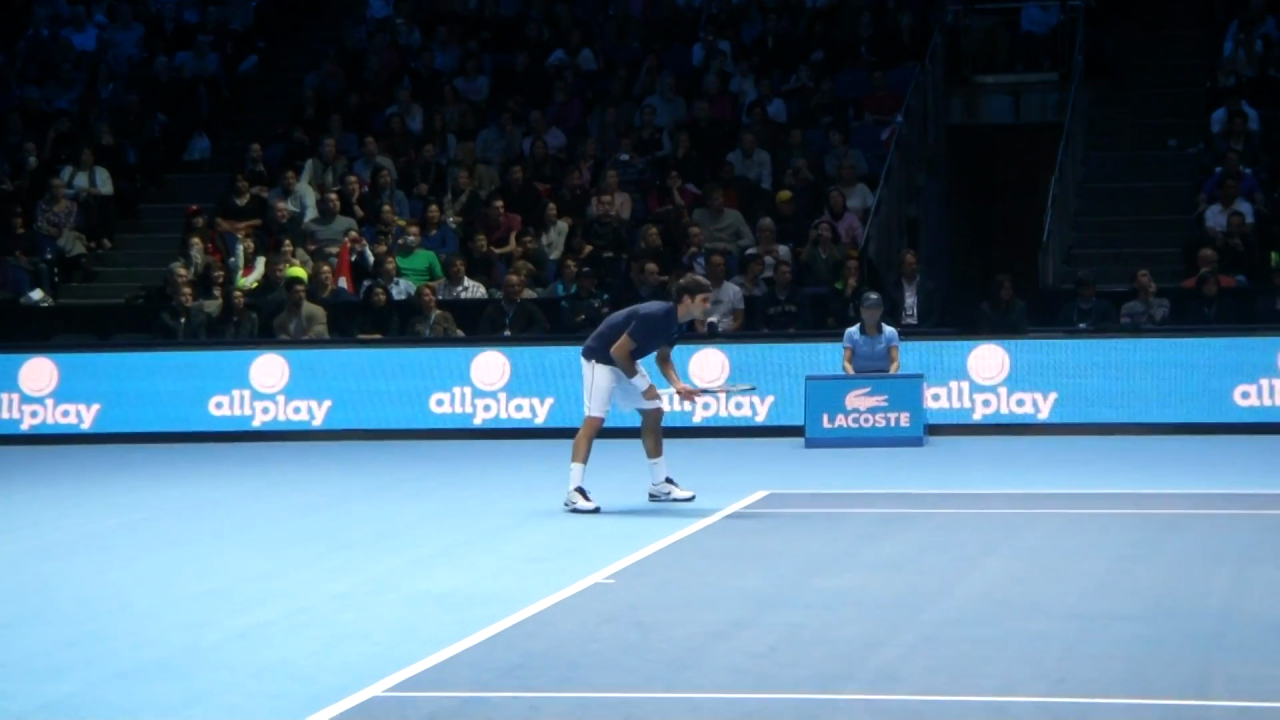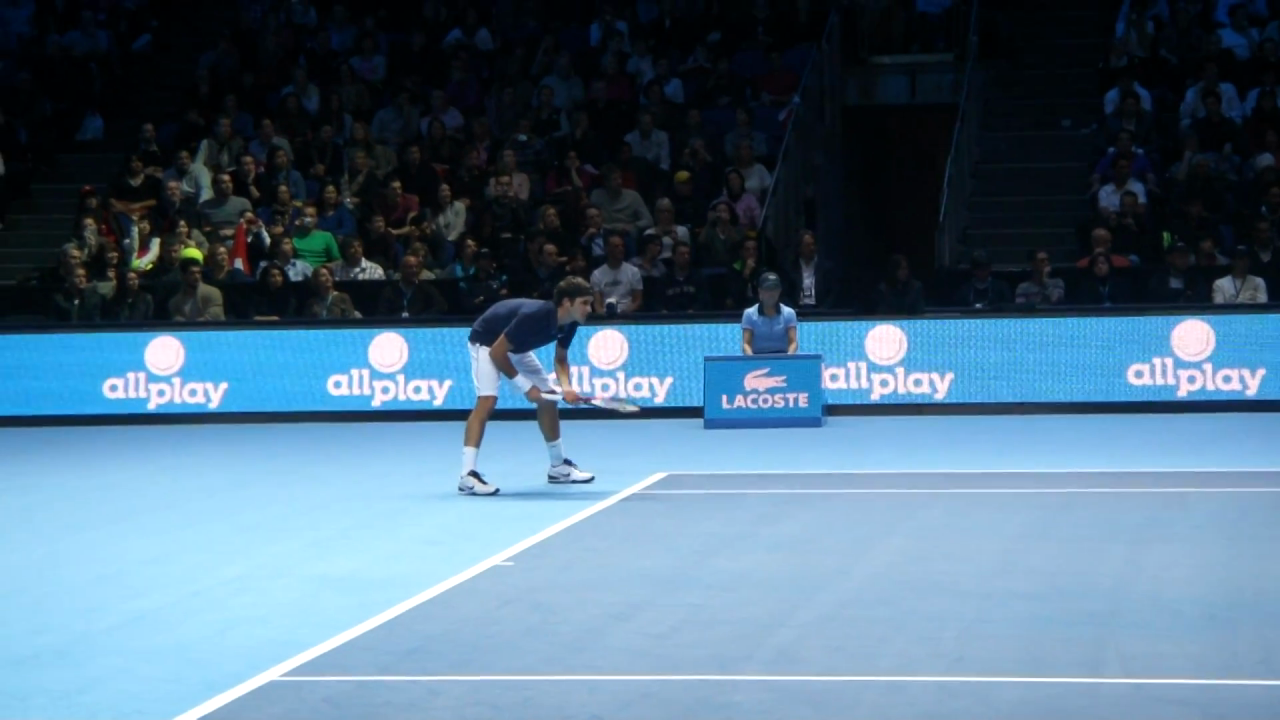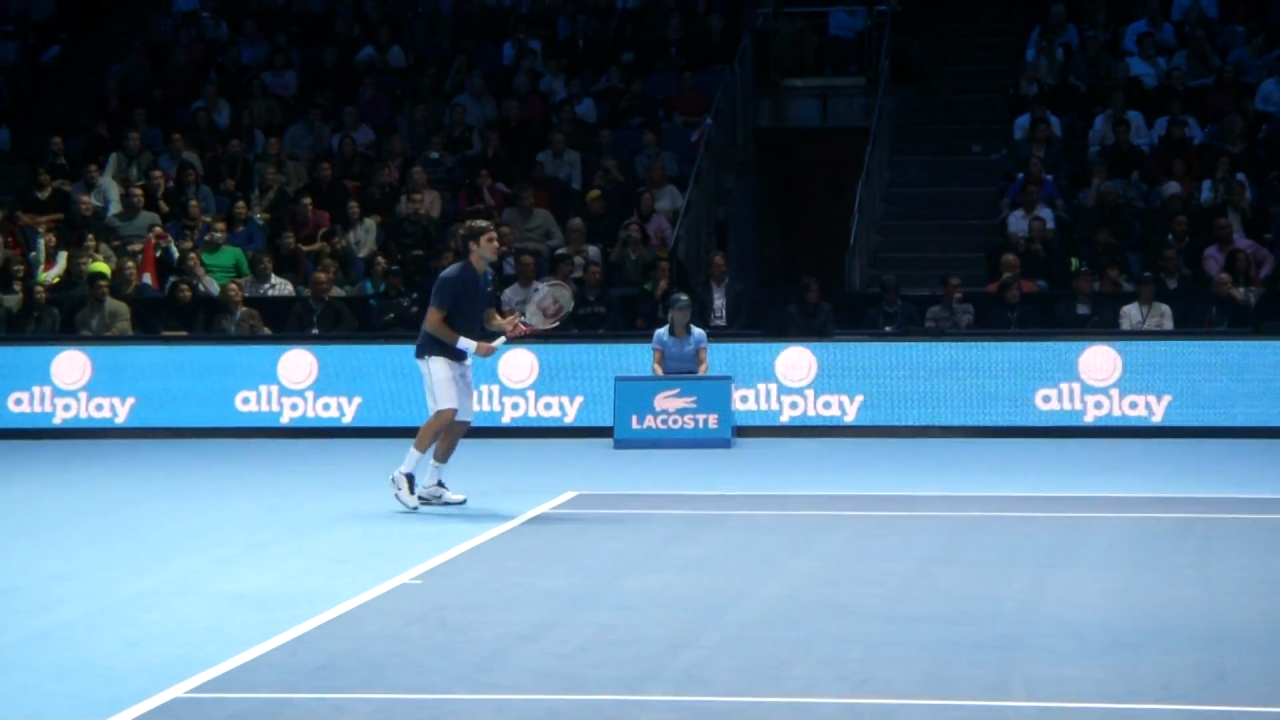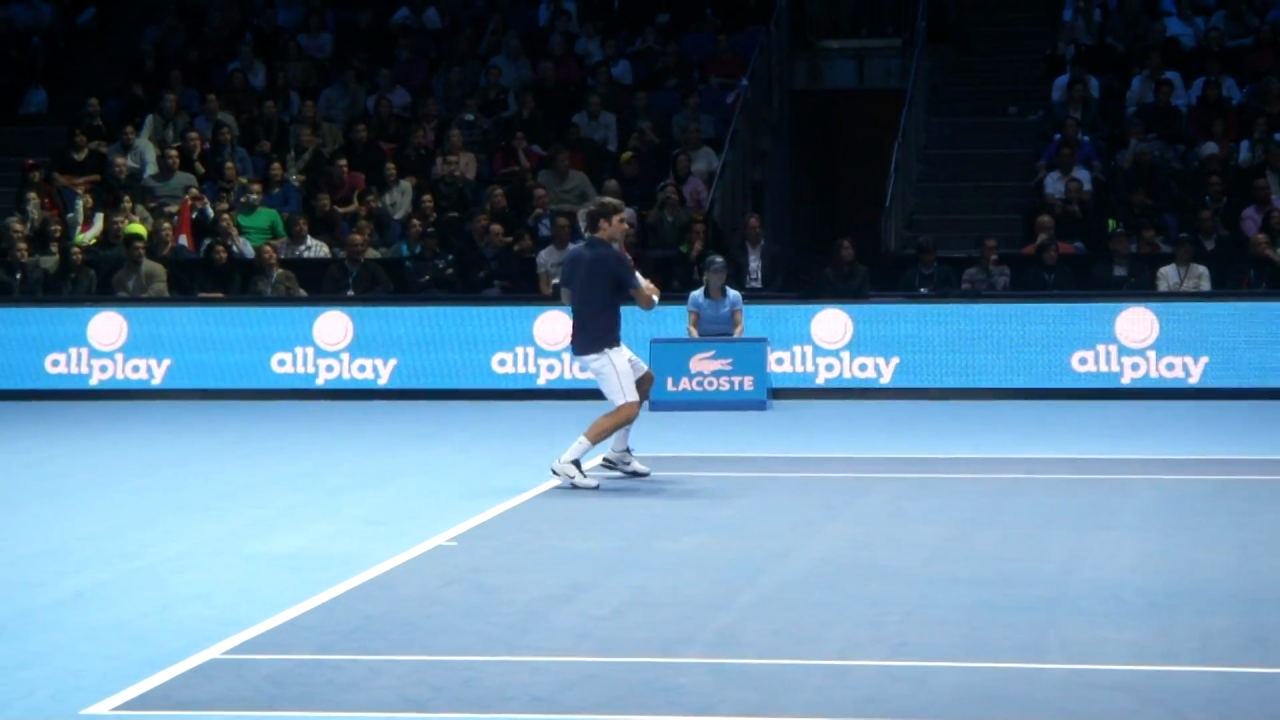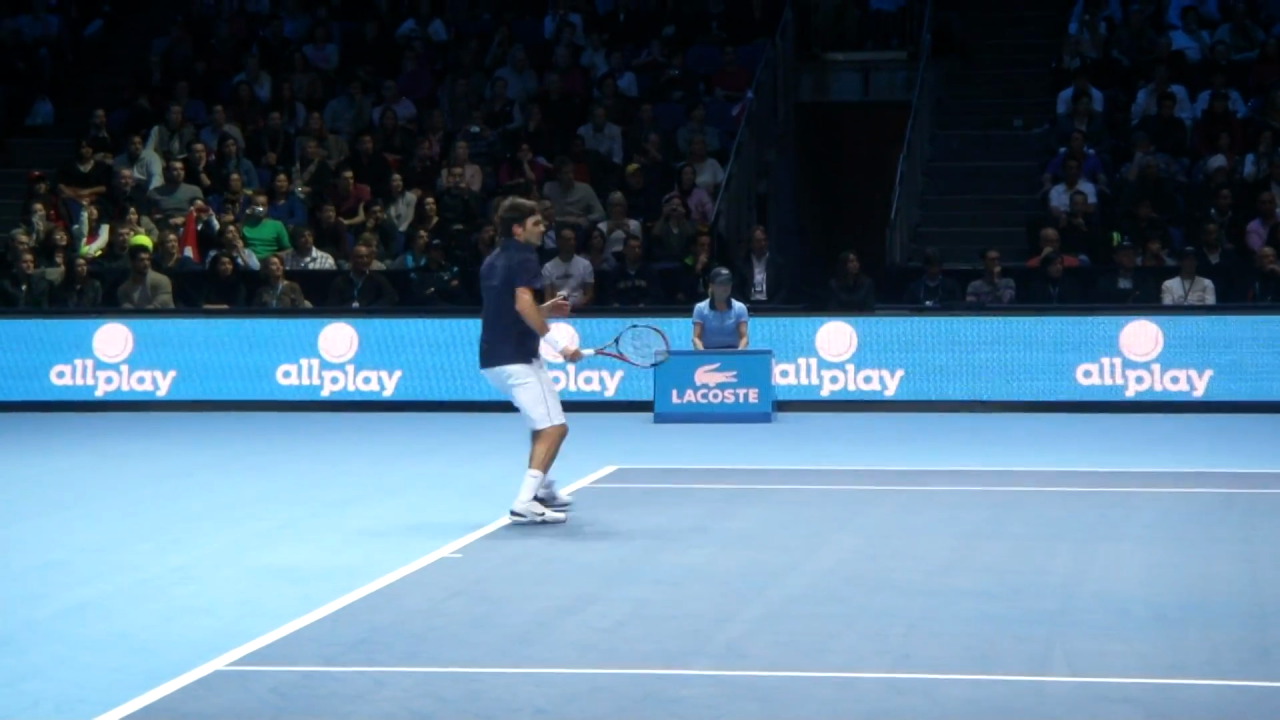
dt=1s
person 1, frame 1
left shoulder: (677, 322)
right shoulder: (654, 315)
left elbow: (663, 357)
right elbow: (617, 351)
left wrist: (677, 384)
right wrist: (642, 385)
left hip: (627, 363)
right hip: (600, 358)
left knee: (653, 414)
right knee: (594, 420)
left ankle: (659, 484)
right ankle: (575, 491)
person 1, frame 2
left shoulder: (569, 324)
right shoulder: (534, 316)
left elbow: (560, 360)
right elbow: (497, 352)
left wrist: (566, 388)
right wrist: (525, 386)
left hip: (517, 348)
right hip: (487, 343)
left knee: (548, 397)
right knee: (487, 401)
left ankle: (558, 466)
right ankle: (468, 475)
person 1, frame 3
left shoulder: (486, 278)
right shoulder: (452, 277)
left elbow: (489, 318)
right elbow: (432, 323)
left wrist: (505, 325)
right wrist: (471, 345)
left hip: (459, 358)
right hip: (434, 354)
left knee: (460, 424)
right knee: (446, 415)
left ankle: (430, 486)
right ankle: (405, 474)
person 1, frame 4
left shoulder: (574, 255)
right shoulder: (613, 257)
left elbow: (566, 297)
right elbow: (646, 300)
right wrist: (647, 289)
left hip: (591, 342)
right hip: (600, 346)
left knee: (644, 379)
right knee: (628, 407)
left ankle: (618, 453)
right ankle: (567, 462)
person 1, frame 5
left shoulder: (493, 261)
right shoulder: (524, 258)
right elbow: (523, 304)
left wrist: (545, 310)
right wrist: (557, 342)
left hip: (492, 361)
right hip: (518, 359)
left knee: (543, 422)
right knee: (555, 429)
left ankle: (543, 488)
right ankle: (525, 502)
